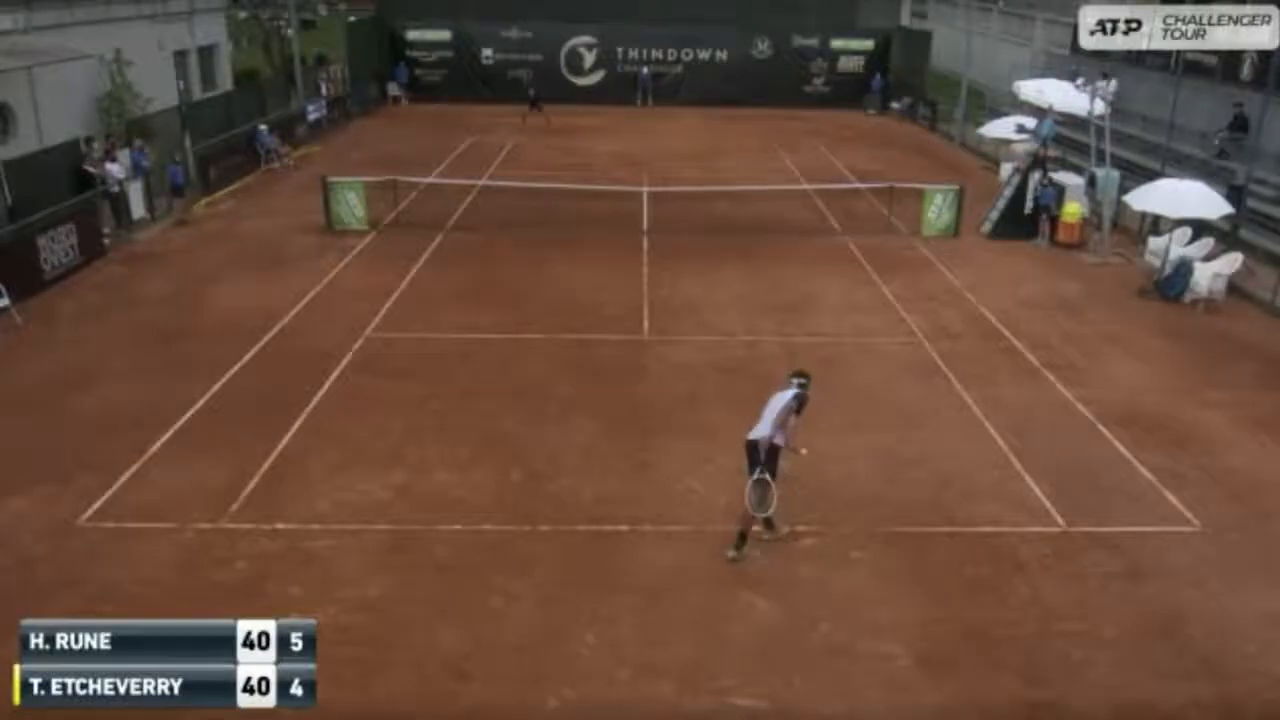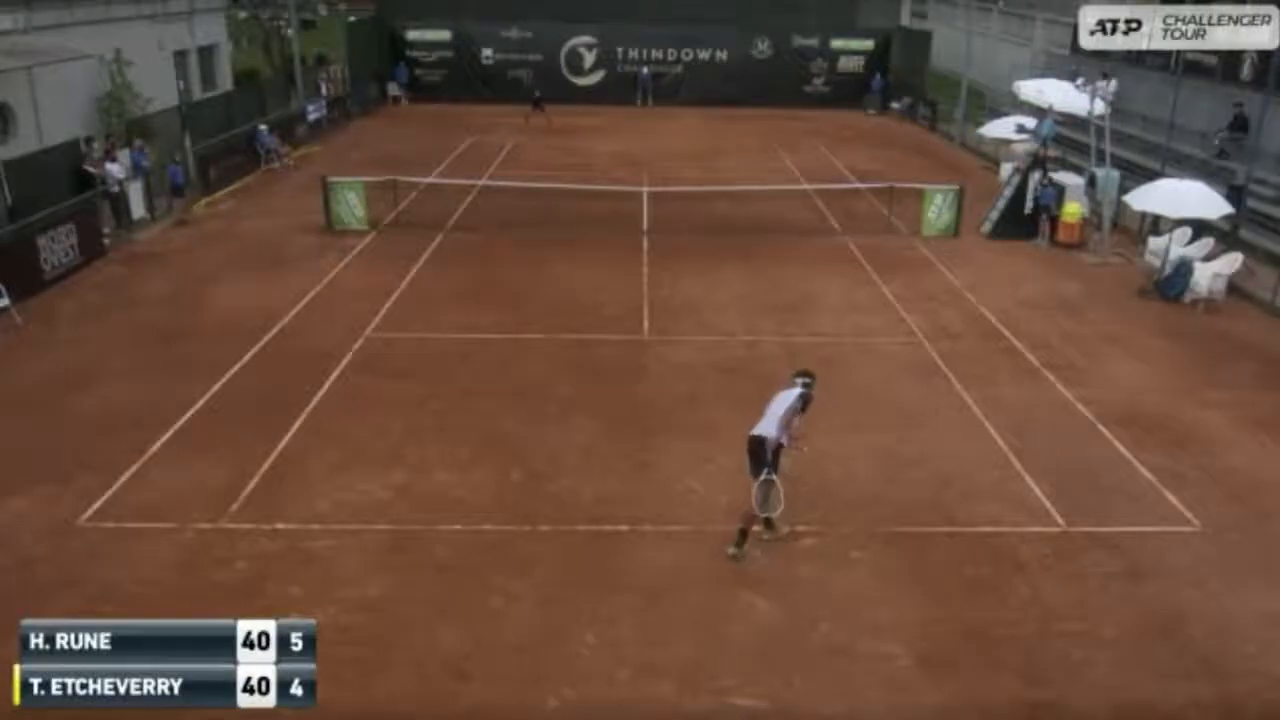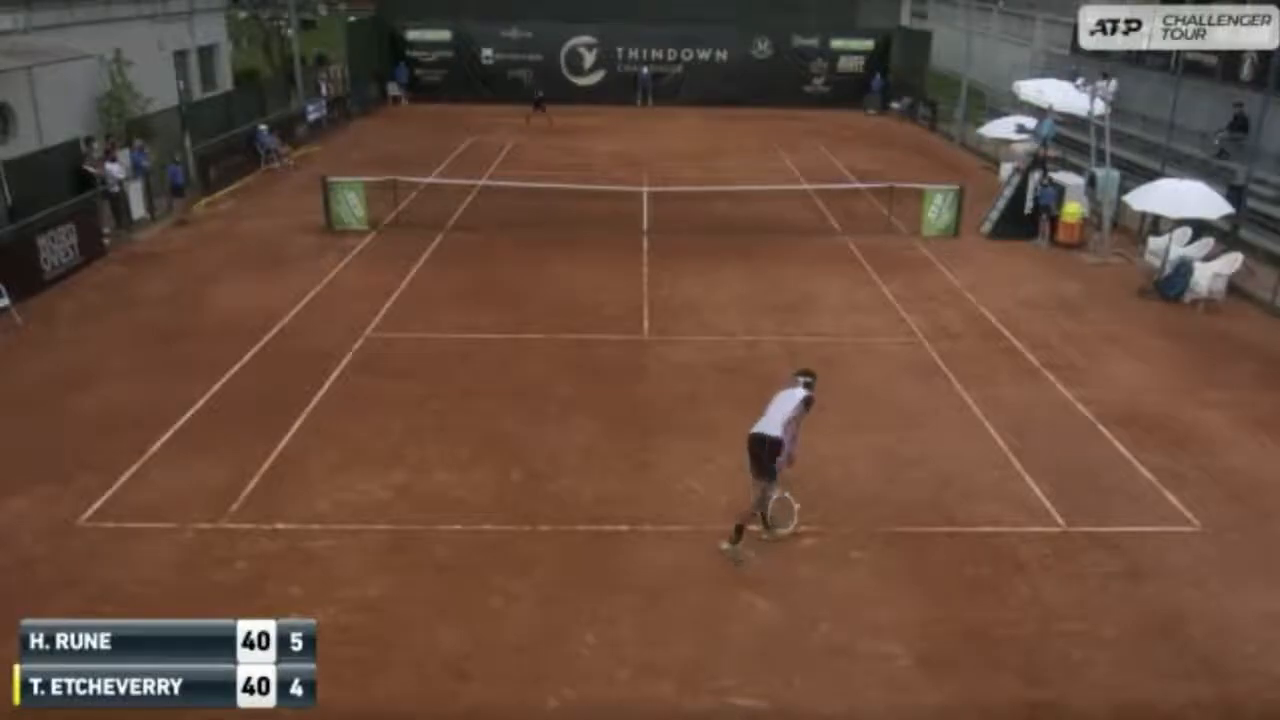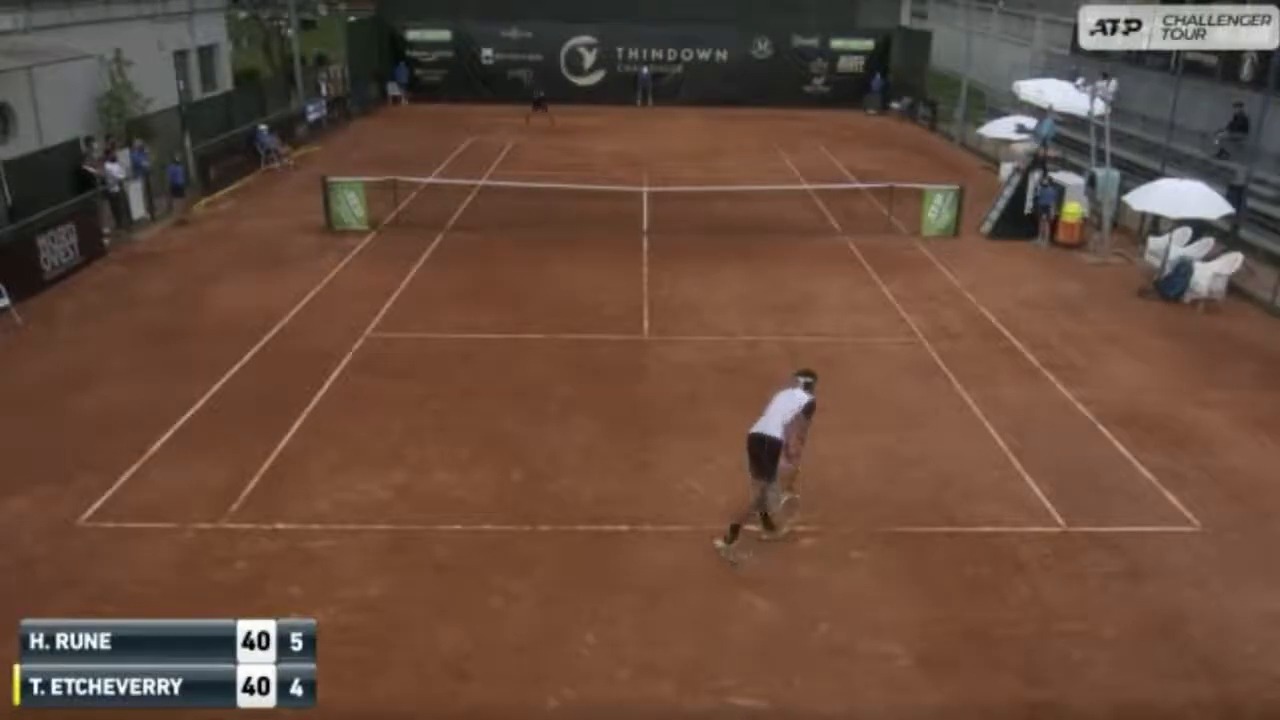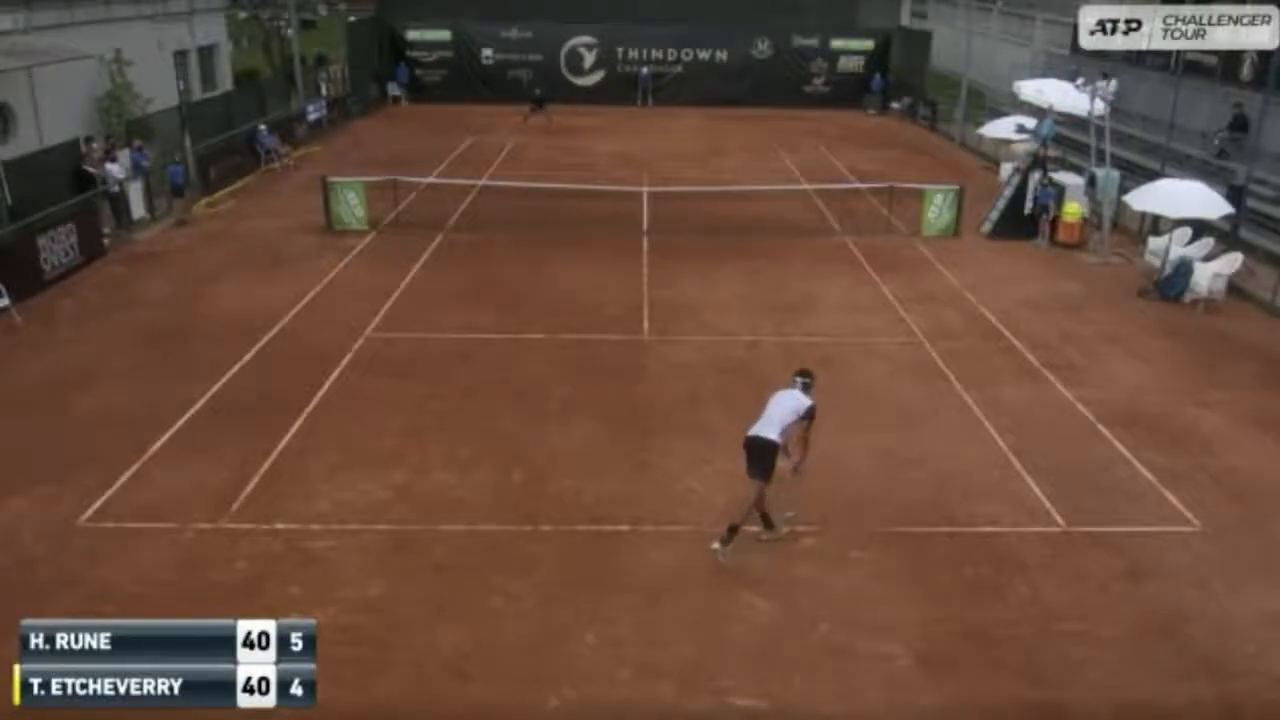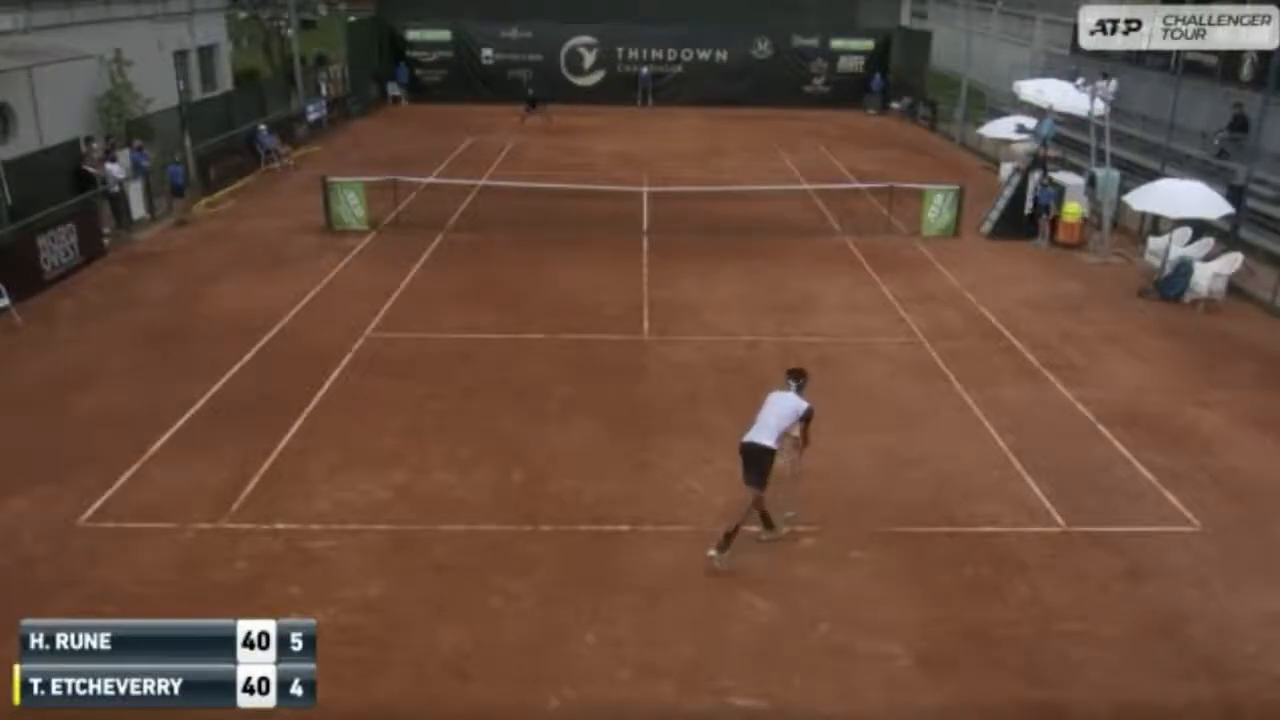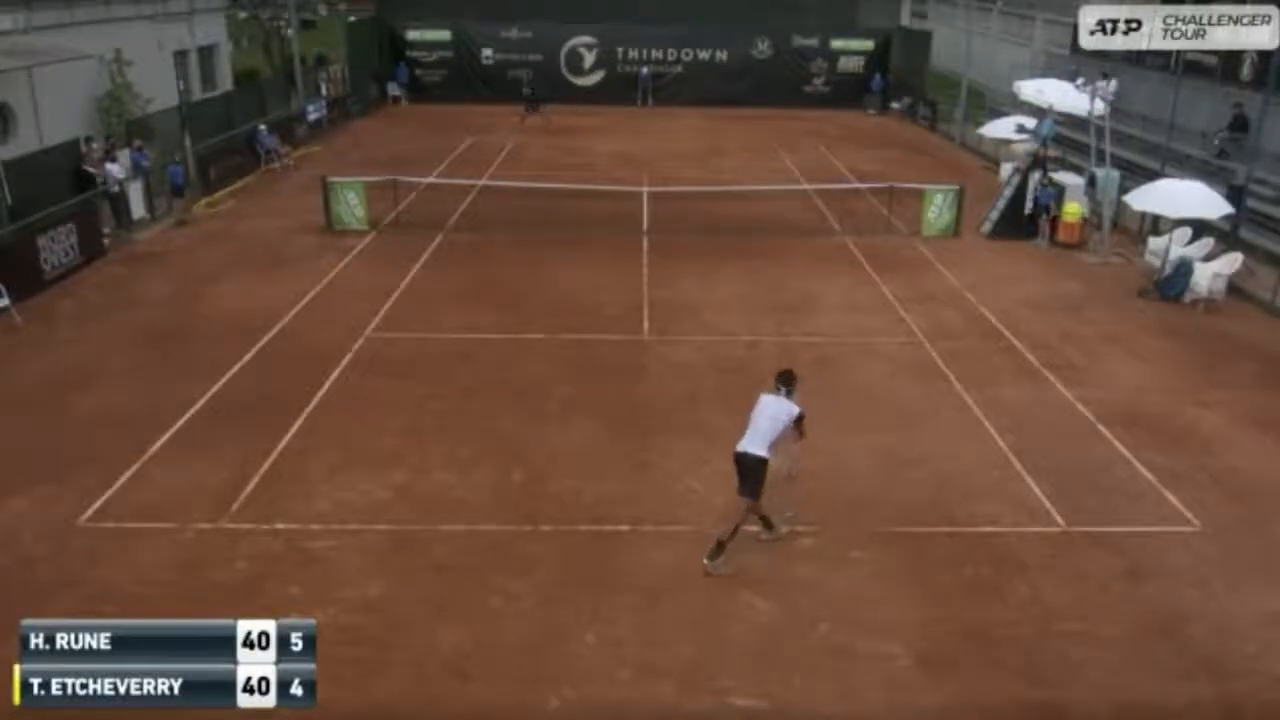
dt=0.2s
person 1, frame 1
left shoulder: (779, 395)
right shoulder: (801, 395)
right elbow: (785, 413)
left wrist: (789, 444)
right wrist: (770, 437)
left hip: (754, 441)
right hip: (767, 445)
left ankle: (770, 527)
right ankle: (737, 547)
person 1, frame 2
left shoulder: (783, 394)
right shoulder: (805, 395)
right elbow: (790, 412)
right wrist: (778, 437)
left hip: (755, 438)
right hip: (769, 443)
left ankle: (769, 527)
right ankle: (738, 545)
person 1, frame 3
left shoulder: (784, 393)
right shoulder: (807, 396)
right elbow: (795, 421)
left wrist: (787, 450)
right wrist: (788, 452)
left hip: (755, 436)
right hip: (770, 441)
left knee: (762, 487)
right knee: (762, 492)
left ankle: (769, 528)
right ankle: (733, 541)
person 1, frame 4
left shoulder: (783, 394)
right shoulder: (808, 401)
right elbow: (800, 434)
left wrist: (788, 454)
right wrist: (795, 465)
left hip: (755, 436)
right hip: (769, 442)
left knee: (761, 487)
right knee: (760, 494)
left ankle: (769, 528)
right ankle: (728, 539)
person 1, frame 5
left shoulder: (779, 394)
right shoulder: (808, 405)
right elbow: (803, 438)
left wrist: (787, 452)
right wrist: (799, 464)
left hip: (751, 438)
right hip: (766, 444)
left knee: (759, 489)
right knee: (756, 496)
left ankle: (769, 528)
right ankle: (724, 541)
person 1, frame 6
left shoulder: (773, 395)
right shoulder: (805, 407)
right elbow: (804, 438)
right wrist: (801, 448)
left hip: (747, 444)
right hip: (763, 450)
left knee: (756, 492)
right knee: (752, 502)
left ankle: (770, 528)
right ankle: (720, 548)
person 1, frame 7
left shoulder: (763, 398)
right shoulder: (795, 411)
right elbow: (800, 434)
right wrist: (794, 429)
left hip: (741, 452)
right hip: (756, 459)
left knee: (752, 498)
right knee: (744, 511)
left ankle: (770, 529)
right ankle: (712, 556)
